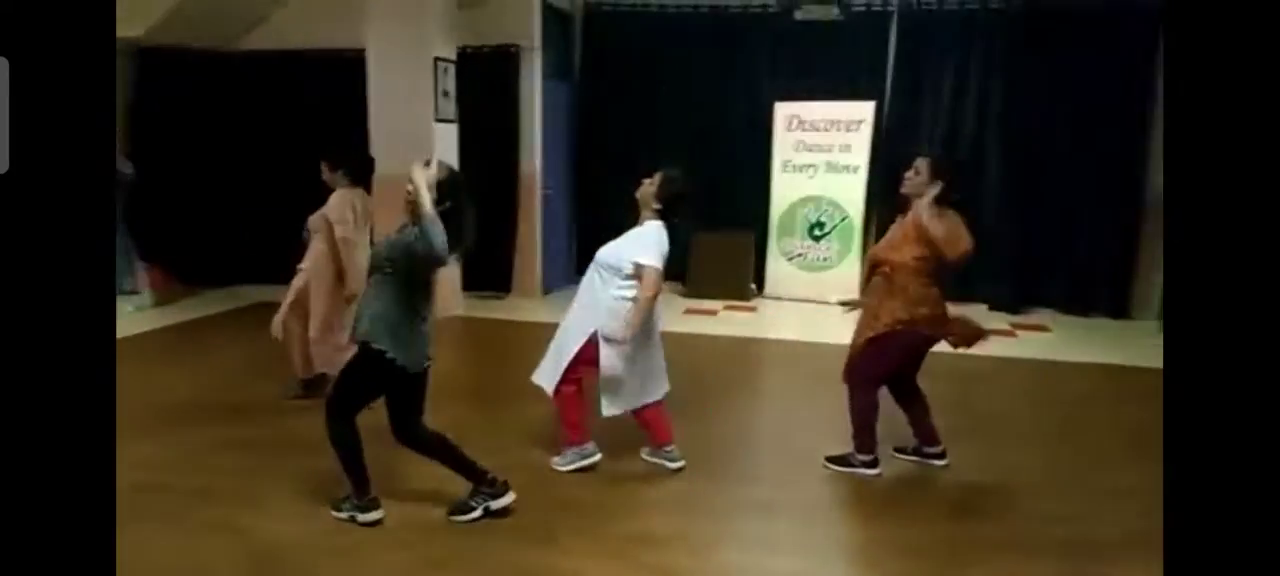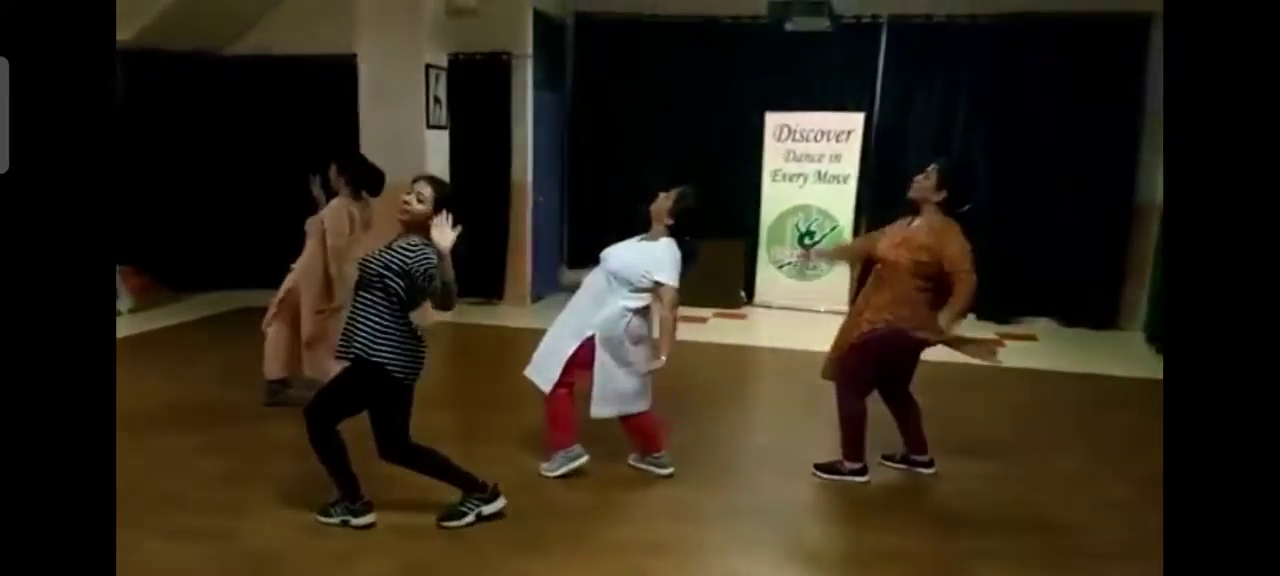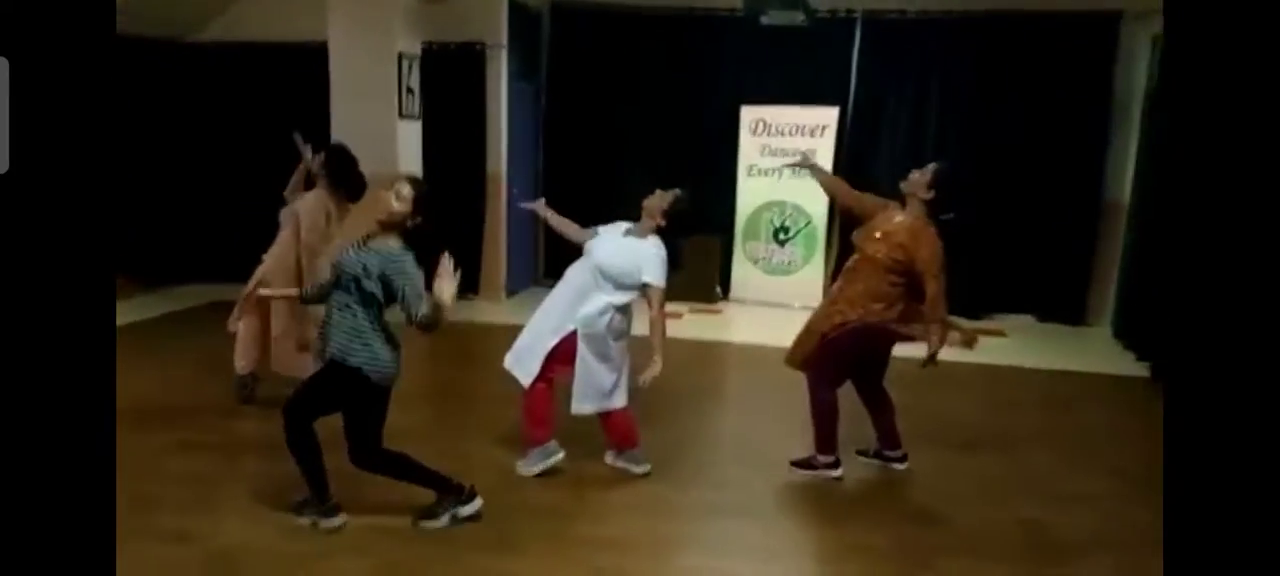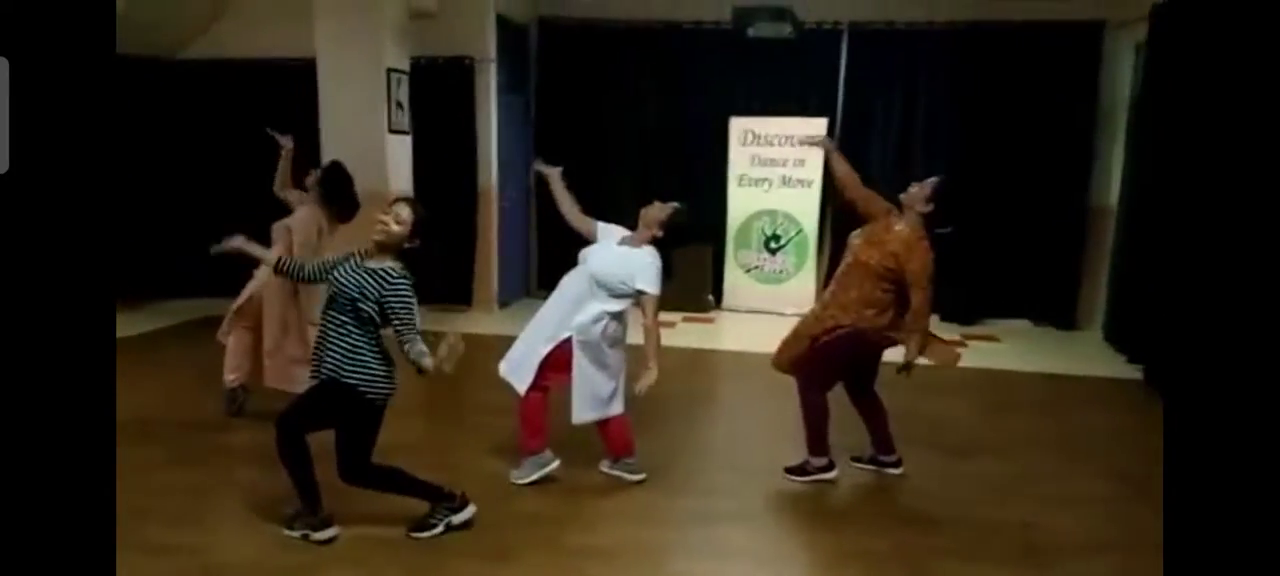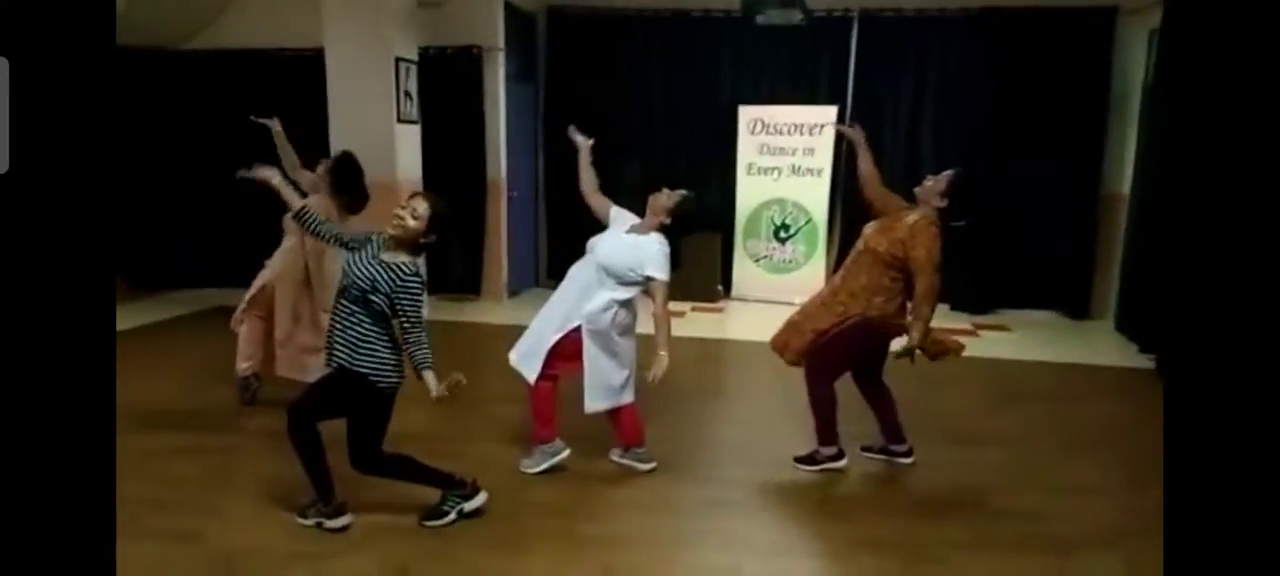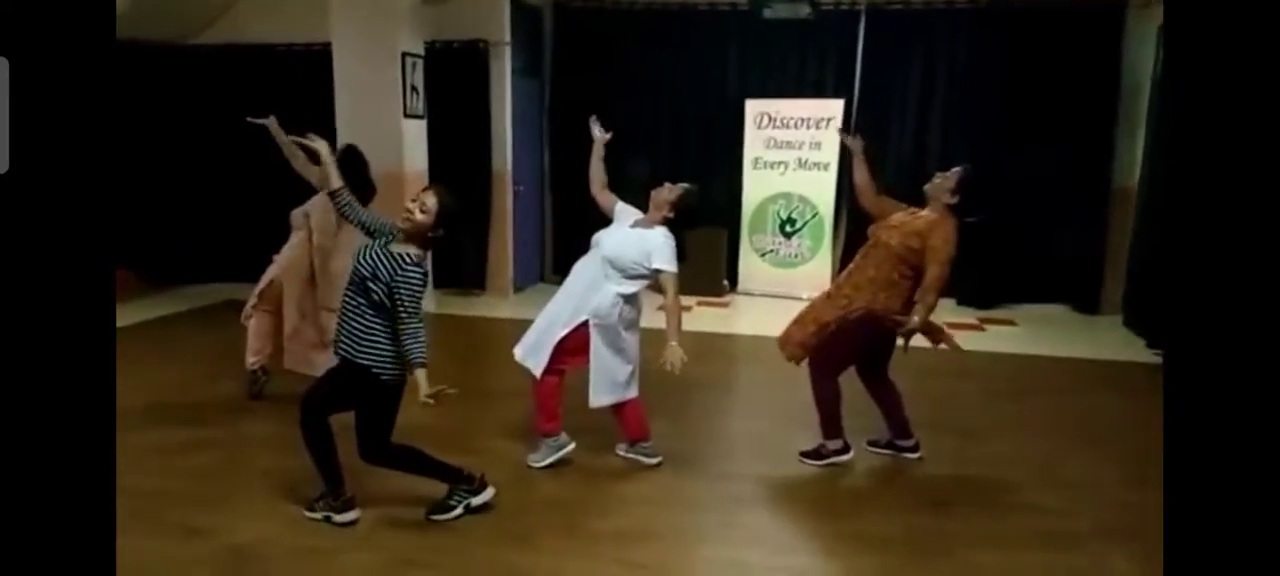
dt=0.2s
person 1, frame 1
left shoulder: (418, 239)
right shoulder: (410, 235)
left elbow: (435, 244)
left wrist: (423, 188)
left hip: (388, 347)
right hip: (402, 347)
left knee: (338, 410)
right knee: (410, 431)
left ankle: (362, 499)
right ankle: (489, 486)
person 1, frame 2
left shoulder: (420, 254)
right shoulder: (399, 246)
left elbow: (444, 299)
left wrist: (443, 254)
left hip: (383, 359)
right hip: (383, 358)
left knee: (319, 416)
right knee: (395, 446)
left ankle: (353, 503)
right ankle: (480, 492)
person 1, frame 3
left shoulder: (400, 259)
right shoulder: (365, 244)
left elbow: (421, 319)
right elbow: (332, 288)
left wrist: (440, 304)
right wrist: (285, 293)
left hip: (361, 362)
right hip: (352, 359)
left knee: (296, 413)
right knee: (366, 452)
left ankle: (322, 504)
right ankle: (455, 494)
person 1, frame 4
left shoulder: (395, 281)
right shoulder: (355, 260)
left elbow: (409, 336)
right elbow: (305, 271)
left wrist: (428, 362)
right wrist: (250, 248)
left hip: (357, 381)
right hip: (345, 377)
left knee: (289, 426)
right knee: (356, 469)
left ankle: (314, 517)
right ankle: (448, 501)
person 1, frame 5
left shoulder: (407, 274)
right shoulder: (371, 244)
left elbow: (414, 332)
right elbow: (321, 228)
left wrist: (431, 382)
right wrist: (280, 184)
left hip: (369, 371)
right hip: (359, 367)
left knee: (301, 413)
right knee: (367, 456)
left ankle: (328, 505)
right ankle: (458, 489)
person 1, frame 6
left shoulder: (409, 266)
right shoulder: (390, 235)
left elbow: (411, 323)
right elbow: (349, 210)
left wrist: (421, 379)
right wrist: (326, 158)
left hip: (375, 363)
right hip: (369, 359)
left knee: (313, 407)
right knee: (377, 448)
left ankle: (337, 498)
right ankle: (466, 483)
person 2, frame 1
left shoulder: (941, 220)
right shoulder: (904, 221)
left elbow: (960, 248)
right elbow: (879, 262)
left wrist: (928, 215)
right wrist: (865, 296)
left hip: (912, 323)
right hip: (891, 318)
left knee: (860, 376)
right knee: (901, 382)
left ankle: (864, 456)
right ankle: (931, 447)
person 2, frame 2
left shoulder: (945, 231)
right shoulder: (906, 224)
left elbow: (966, 279)
right elbow: (869, 244)
left wrist: (948, 317)
right wrist: (826, 252)
left hip: (898, 327)
right hip: (881, 321)
left knee: (850, 383)
right knee: (894, 388)
left ankle: (853, 464)
right ankle: (919, 455)
person 2, frame 3
left shoulder: (922, 234)
right shoulder: (888, 211)
left elbow: (934, 286)
right elbow: (848, 195)
left wrist: (935, 335)
right wrist: (814, 168)
left hip: (868, 320)
right hip: (860, 315)
left knee: (820, 377)
right knee: (868, 383)
left ankle: (826, 458)
right ankle: (892, 451)
person 2, frame 4
left shoulder: (914, 243)
right shoulder: (887, 219)
left elbow: (920, 297)
right elbow: (853, 187)
left wrist: (914, 345)
right wrist: (832, 152)
left hip: (859, 326)
right hip: (854, 322)
left knee: (810, 381)
right knee: (860, 388)
left ankle: (819, 462)
right ankle: (886, 456)
person 2, frame 5
left shoulder: (923, 230)
right shoulder: (903, 214)
left elbow: (926, 283)
right elbow: (872, 187)
left wrist: (918, 332)
right wrist: (861, 145)
left hip: (869, 316)
right hip: (866, 312)
left knee: (817, 370)
right knee: (868, 379)
left ankle: (829, 450)
right ankle: (897, 445)
person 2, frame 6
left shoulder: (941, 225)
right shoulder: (909, 215)
left elbow: (937, 273)
right elbow: (869, 199)
left wrist: (920, 315)
right wrist: (858, 155)
left hip: (875, 311)
right hip: (869, 307)
left knee: (821, 364)
right knee: (873, 374)
left ankle: (834, 445)
right ankle: (904, 440)
person 3, frame 1
left shoulder: (650, 236)
right shoulder: (647, 231)
left elbow: (651, 288)
left wrist: (630, 330)
left hip: (610, 324)
right hip: (614, 321)
left knee: (565, 378)
right knee: (639, 385)
left ankle: (579, 446)
right ankle: (665, 448)
person 3, frame 2
left shoulder: (665, 253)
right shoulder: (646, 241)
left elbow: (668, 307)
left wrist: (663, 354)
right wrist: (581, 276)
left hip: (606, 329)
right hip: (595, 321)
left knee: (557, 378)
right knee: (627, 393)
left ankle: (566, 448)
right ankle: (653, 454)
person 3, frame 3
left shoulder: (652, 253)
right shoulder: (622, 230)
left elbow: (656, 310)
right elbow: (581, 235)
left wrist: (657, 358)
right wrist: (546, 213)
left hip: (587, 325)
right hip: (571, 314)
left knee: (535, 373)
right knee: (605, 388)
left ankle: (542, 446)
right ankle: (628, 451)
person 3, frame 4
left shoulder: (647, 261)
right shoulder: (615, 235)
left elbow: (650, 317)
right elbow: (576, 218)
left wrist: (652, 365)
right wrist: (554, 180)
left hip: (582, 333)
right hip: (568, 321)
left knee: (531, 382)
right knee: (602, 396)
left ankle: (537, 455)
right ankle: (623, 459)
person 3, frame 5
left shoulder: (655, 248)
right shoulder: (625, 222)
left elbow: (660, 303)
right elbow: (592, 195)
left wrist: (662, 353)
right wrist: (583, 151)
left hip: (592, 323)
right hip: (578, 313)
left knee: (541, 370)
right knee: (612, 385)
left ankle: (547, 444)
right ankle: (634, 449)
person 3, frame 6
left shoulder: (660, 241)
right shoulder: (629, 217)
left elbow: (671, 295)
right elbow: (598, 190)
left wrist: (673, 343)
right wrist: (598, 145)
left hip: (597, 317)
right hip: (583, 308)
left knee: (545, 364)
right knee: (617, 379)
left ankle: (552, 438)
right ankle: (640, 443)
person 4, frame 1
left shoulder: (341, 198)
right shoulder: (360, 197)
left elbow: (346, 241)
left wrist: (351, 284)
right wrist: (322, 242)
left hip: (327, 273)
left knee: (294, 319)
right knee: (339, 329)
left ankle: (309, 379)
person 4, frame 2
left shoulder: (339, 207)
right shoulder: (361, 207)
left elbow: (337, 250)
left wrist: (338, 295)
right wrist: (321, 199)
left hip: (315, 277)
right hip: (343, 282)
left knee: (282, 322)
right knee: (335, 336)
left ankle: (277, 384)
person 4, frame 3
left shoulder: (315, 201)
right shoulder: (336, 200)
left elbow: (309, 247)
right elbow: (291, 194)
right wrist: (305, 163)
left hip: (285, 270)
left knee: (252, 314)
right knee: (307, 332)
left ankle: (246, 376)
person 4, frame 4
left shoulder: (307, 216)
right shoulder: (317, 210)
right elbow: (281, 189)
left wrist: (305, 309)
right wrist: (286, 153)
left hip: (277, 285)
left knee: (242, 327)
right knee: (300, 346)
left ankle: (235, 388)
person 4, frame 5
left shoulder: (318, 206)
right shoulder: (326, 198)
left elbow: (314, 253)
right elbow: (293, 169)
left wrist: (322, 300)
right wrist: (278, 133)
left hip: (291, 276)
left knee: (253, 316)
right knee: (313, 334)
left ankle: (248, 376)
person 4, frame 6
left shoulder: (324, 203)
left elbow: (322, 250)
right elbow: (298, 161)
left wrist: (325, 296)
right wrist: (274, 129)
left hip: (299, 270)
left knee: (263, 311)
right knee: (322, 329)
left ankle: (256, 370)
